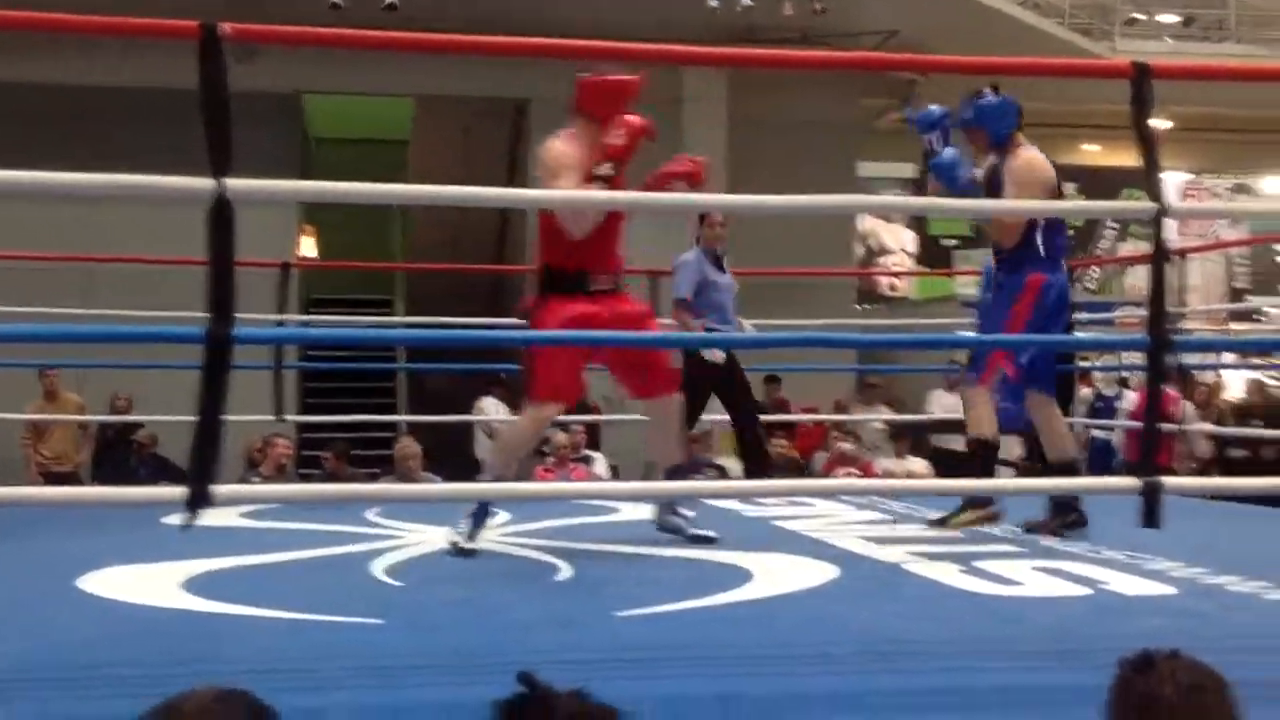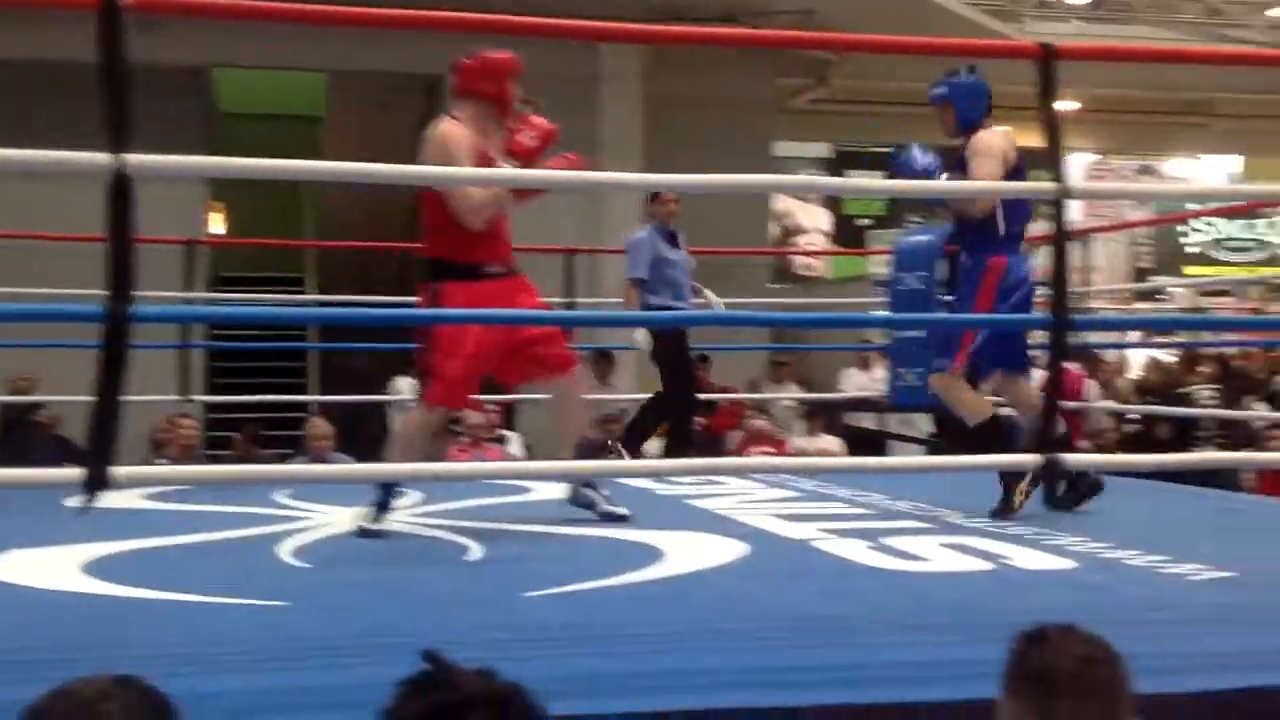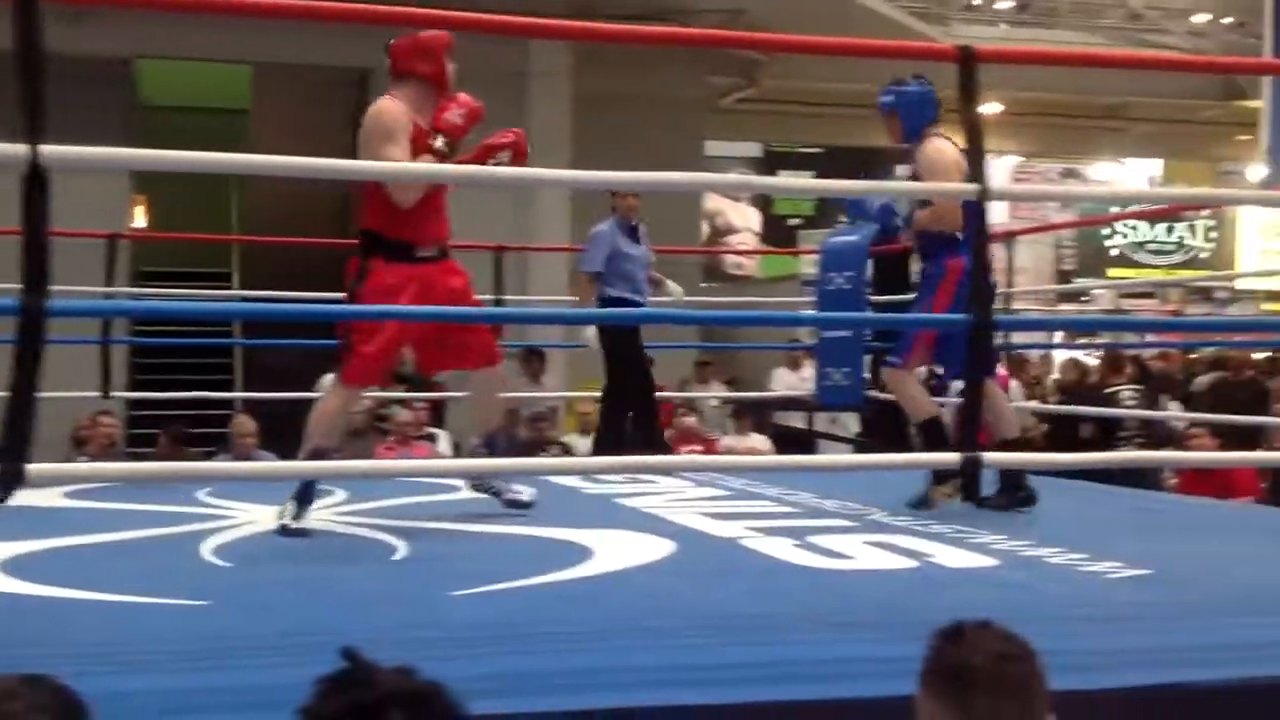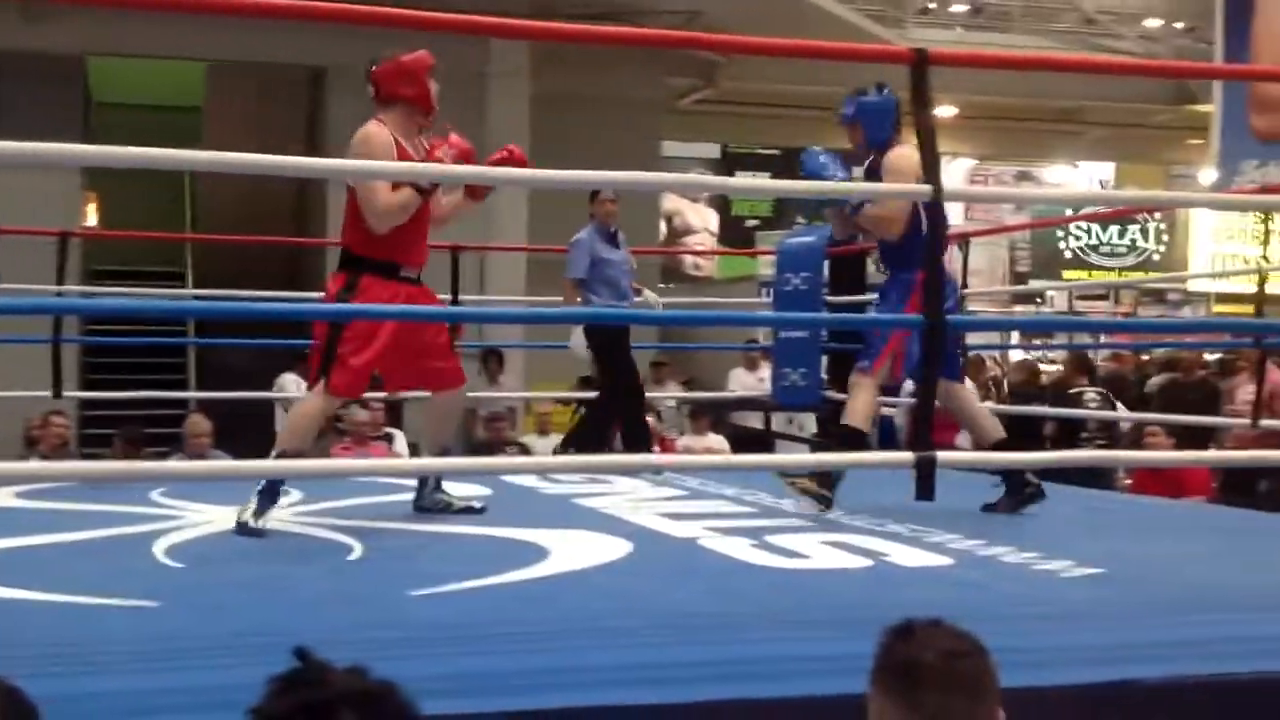
dt=0.2s
person 1, frame 1
left shoulder: (609, 152)
right shoulder: (559, 152)
right elbow: (577, 224)
left wrist: (657, 184)
right wrist: (609, 168)
left hip: (611, 296)
right hip: (563, 300)
left knee: (667, 395)
right knee: (543, 411)
left ankle: (667, 507)
right ankle: (476, 515)
person 1, frame 2
left shoulder: (491, 135)
right shoulder: (448, 135)
right elbow: (473, 214)
left wrist: (539, 175)
right wrist: (516, 164)
left hip: (504, 282)
right hip: (457, 288)
left knee: (566, 374)
right knee: (437, 402)
left ankle: (583, 484)
right ankle: (381, 501)
person 1, frame 3
left shoulder: (428, 115)
right shoulder: (387, 114)
right elbow: (403, 193)
left wrist: (479, 158)
right wrist: (444, 140)
left hip: (435, 265)
right hip: (386, 269)
left knee: (487, 363)
right knee: (351, 383)
left ankle: (485, 469)
right ankle: (301, 495)
person 1, frame 4
left shoulder: (420, 142)
right shoulder: (374, 138)
left elbow: (432, 216)
right elbow: (381, 218)
left wrist: (480, 186)
right wrist: (430, 176)
left hip: (409, 286)
right hip: (366, 284)
left knee: (450, 387)
right knee: (331, 391)
left ankle: (429, 488)
right ankle: (265, 494)
person 2, frame 1
left shoulder: (1026, 162)
right shoulder: (999, 163)
left elbow: (1007, 235)
right elbow: (946, 200)
left wrist: (964, 187)
right wrist: (937, 154)
left hip: (1033, 286)
right hip: (1022, 287)
left knee: (979, 386)
right knee: (1039, 398)
left ankle: (979, 496)
right ankle: (1066, 506)
person 2, frame 2
left shoulder: (986, 142)
right shoulder: (980, 146)
left elbow: (979, 201)
right elbow: (968, 205)
left wrist: (933, 176)
right wrist: (927, 176)
left hip: (993, 268)
right hip: (996, 269)
left knee: (946, 376)
right knee: (1010, 381)
left ankle: (1017, 471)
right ankle: (1078, 476)
person 2, frame 3
left shoulder: (935, 152)
right shoulder: (930, 153)
left elbow: (949, 219)
left wrist: (893, 218)
right wrist: (890, 216)
left hip: (953, 271)
right hip: (950, 272)
left knee: (897, 371)
right knee: (979, 382)
left ankle: (947, 471)
right ankle: (1015, 482)
person 2, frame 4
left shoulder: (899, 159)
right shoulder: (875, 164)
left elbow: (890, 227)
right elbow: (845, 230)
left hip: (917, 282)
right hip: (911, 282)
left knee: (866, 376)
right knee: (949, 388)
left ankle: (825, 479)
right ankle: (1020, 480)
person 3, frame 1
left shoulder: (721, 262)
right shoulder: (690, 262)
right elbow: (679, 308)
left wrist: (740, 323)
left hip: (722, 349)
right hip: (703, 347)
person 3, frame 2
left shoulder: (676, 238)
right shoulder: (644, 239)
right elbow: (632, 286)
left wrist: (703, 292)
right wrist: (638, 325)
left knee: (677, 391)
right knee: (684, 389)
person 3, frame 3
left shoulder: (640, 232)
right shoulder: (603, 233)
right elbow: (588, 278)
left wrist: (664, 283)
right hip: (615, 313)
left knee: (620, 386)
right knee: (641, 384)
left ankle: (608, 449)
right ankle: (652, 448)
person 3, frame 4
left shoulder: (618, 238)
right shoulder: (585, 240)
right elbow: (572, 286)
left wrist: (642, 291)
right wrist: (576, 327)
left hip: (618, 320)
right hip: (601, 322)
left knee: (613, 391)
right knee: (629, 388)
left ankle: (573, 447)
right ankle: (638, 450)
